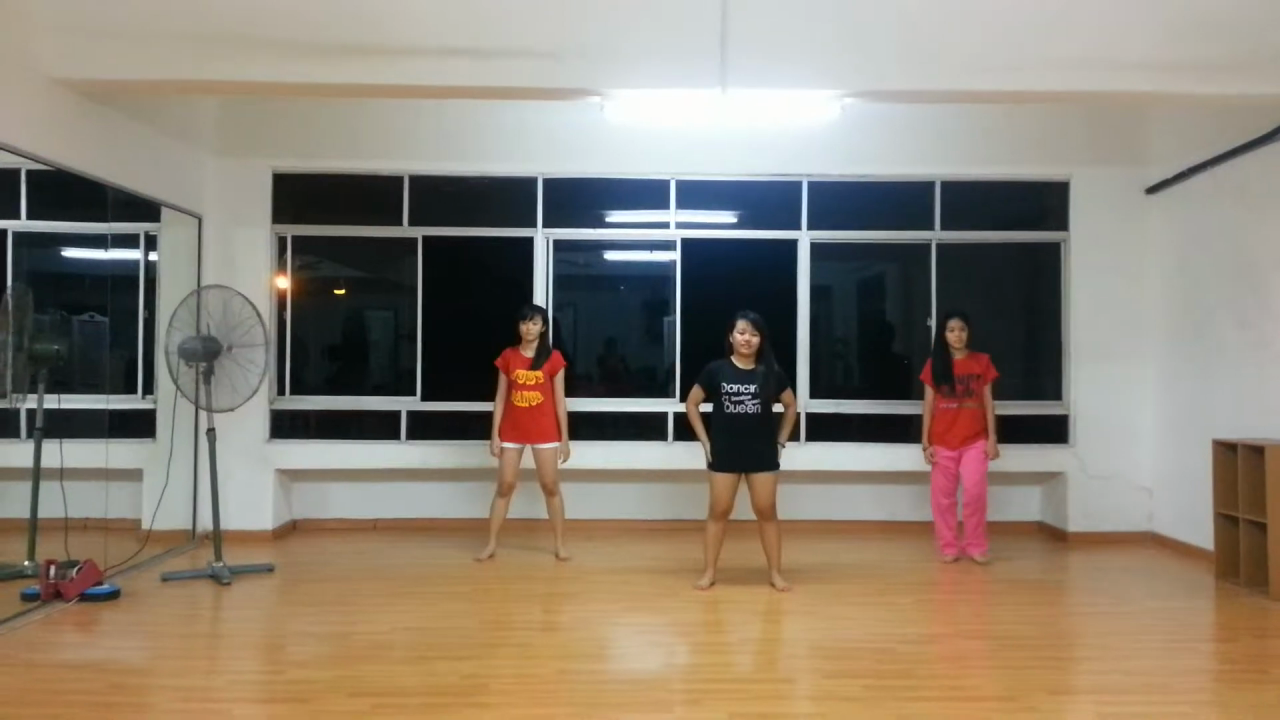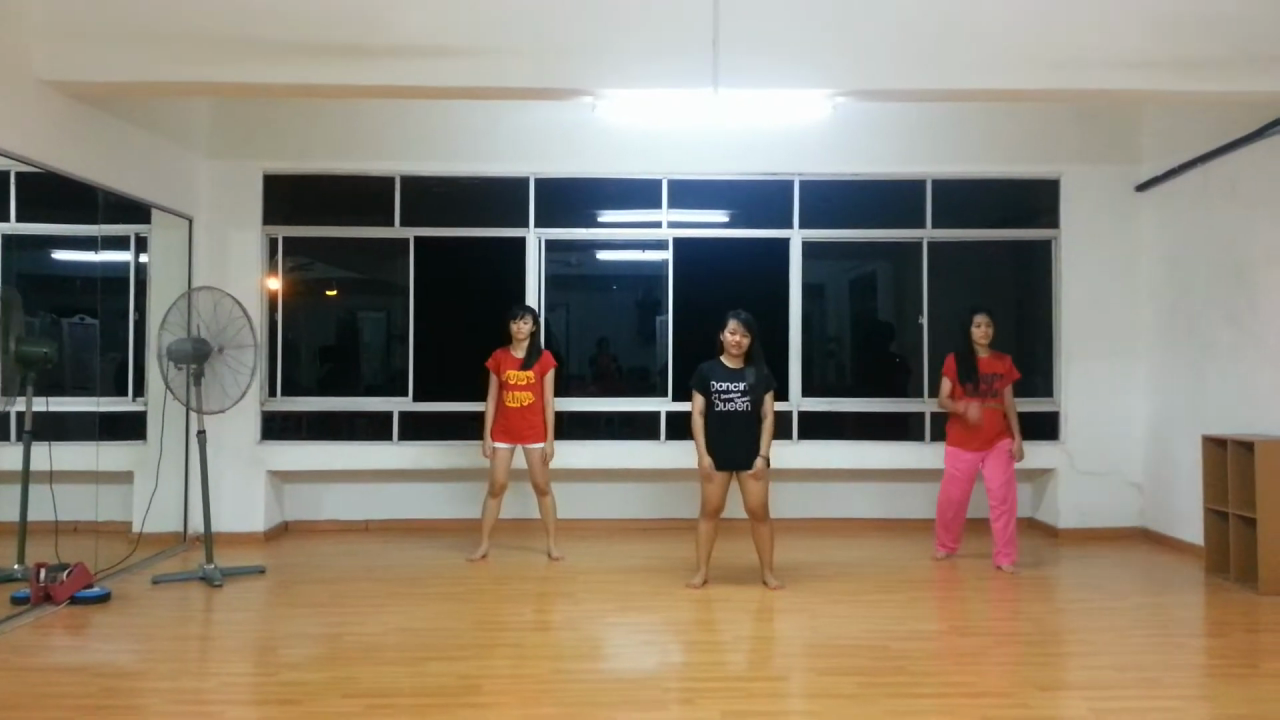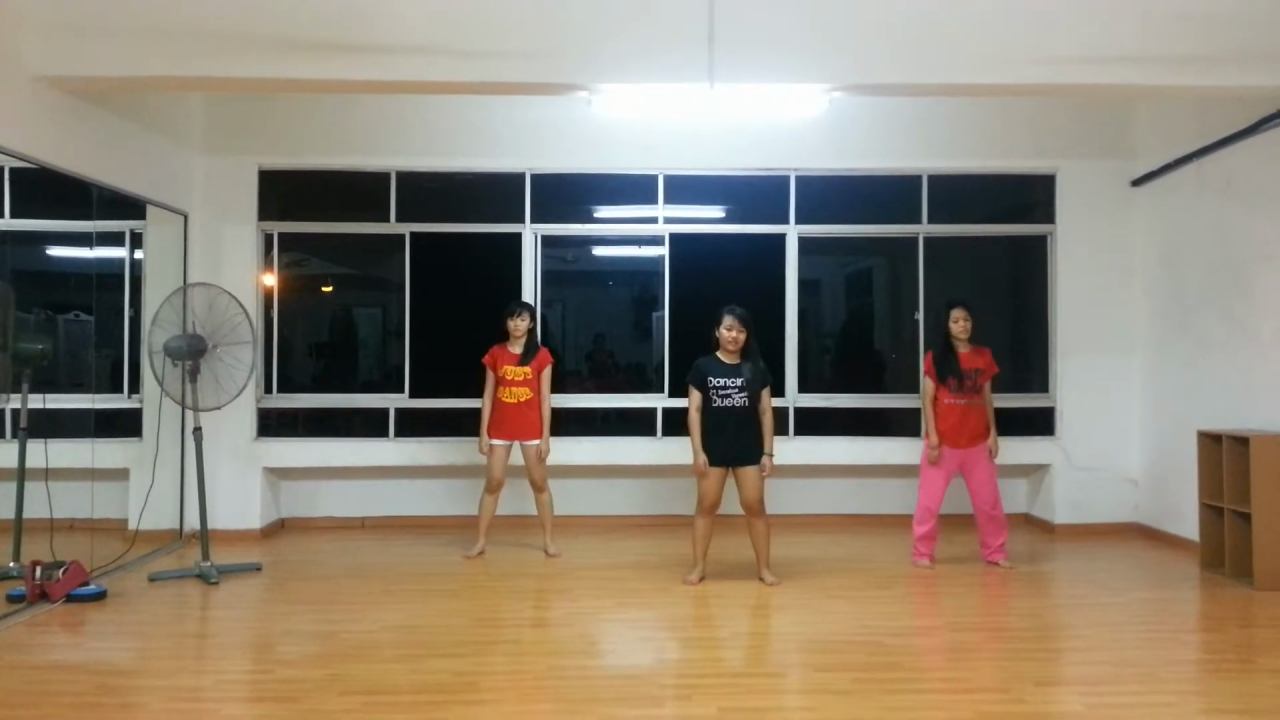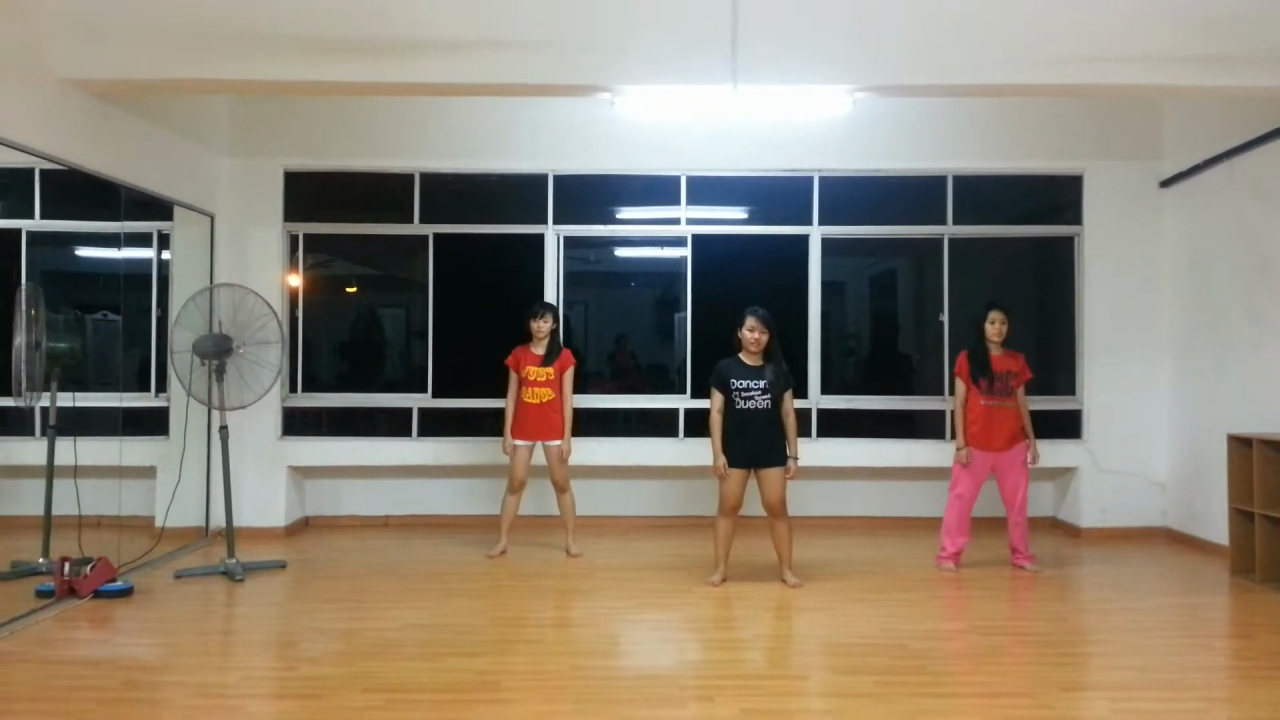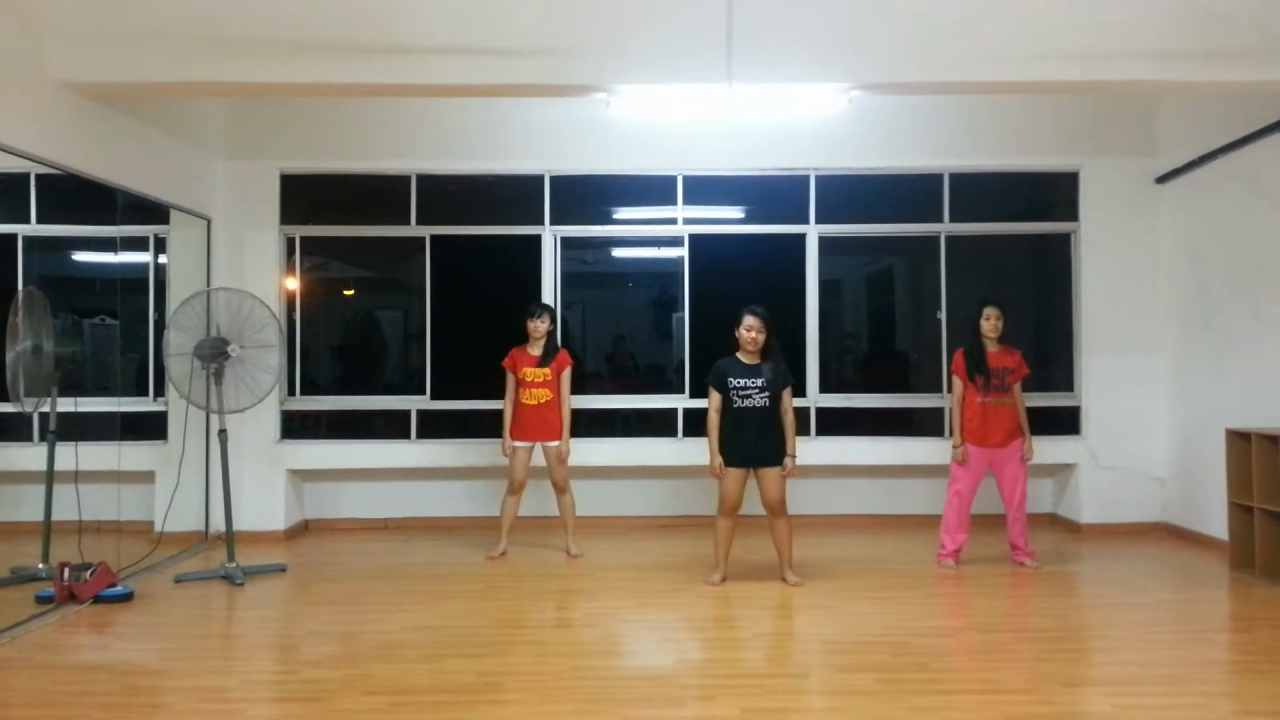
dt=1s
person 1, frame 1
left shoulder: (771, 372)
right shoulder: (716, 370)
left elbow: (791, 406)
right elbow: (691, 403)
left wrist: (780, 442)
right wrist: (705, 441)
left hip: (762, 454)
right hip: (724, 453)
left knee: (766, 512)
right knee: (719, 511)
left ankle: (775, 573)
right ankle: (709, 572)
person 1, frame 2
left shoulder: (760, 373)
right shoulder: (706, 371)
left elbow: (767, 416)
right elbow: (698, 414)
left wrist: (763, 455)
right wrist: (702, 453)
left hip: (751, 453)
right hip: (716, 453)
left knee: (759, 511)
right knee: (710, 511)
left ankle: (767, 571)
right ankle: (702, 571)
person 1, frame 3
left shoulder: (756, 368)
right shoulder: (703, 367)
left elbow: (765, 411)
right elbow: (694, 410)
left wrist: (768, 452)
right wrist: (698, 450)
left hip: (749, 450)
right hip: (713, 449)
left knee: (755, 507)
right knee: (706, 506)
left ankle: (764, 568)
right ankle: (698, 567)
person 1, frame 4
left shoulder: (778, 370)
right shoulder: (725, 369)
left elbow: (788, 413)
right elbow: (717, 412)
left wrist: (793, 455)
right wrist: (718, 452)
left hip: (771, 451)
right hip: (735, 451)
left knee: (777, 508)
right knee: (728, 507)
left ankle: (786, 570)
right ankle: (720, 568)
person 1, frame 5
left shoulder: (777, 368)
right shoulder: (723, 368)
left elbow: (786, 411)
right elbow: (714, 411)
left wrist: (790, 453)
right wrist: (714, 452)
left hip: (770, 450)
right hip: (733, 450)
left knee: (776, 507)
right knee: (728, 507)
left ankle: (787, 568)
right ankle: (720, 568)
person 2, frame 1
left shoulder: (982, 362)
right shoulder: (934, 364)
left elbow: (988, 402)
right elbow: (929, 405)
left wrist: (992, 437)
right wrist: (925, 442)
left hip: (975, 441)
right hip: (942, 442)
left knee: (974, 493)
right knee: (943, 496)
left ankle: (975, 546)
right ankle: (949, 547)
person 2, frame 2
left shoulder: (1004, 362)
right shoulder: (955, 361)
left elbow: (1009, 402)
right elbow: (942, 400)
left wrist: (1017, 438)
right wrist: (964, 408)
left hip: (998, 442)
right hip: (961, 442)
left knee: (1003, 499)
right knee: (953, 497)
left ankle: (1004, 556)
right ankle: (945, 545)
person 2, frame 3
left shoulder: (984, 356)
right shoulder: (935, 357)
left elbow: (987, 398)
right elbow: (928, 401)
left wrist: (993, 434)
right wrist: (932, 440)
left hip: (977, 442)
right hip: (944, 442)
left knee: (988, 500)
right knee: (930, 499)
left ankle: (995, 551)
right ankle: (922, 552)
person 2, frame 4
left shoulder: (1017, 361)
right shoulder: (967, 359)
left elbow: (1022, 404)
right elbow: (960, 403)
left wrist: (1032, 441)
right wrist: (960, 443)
left hip: (1012, 446)
right hip: (976, 445)
left knee: (1017, 502)
right knee: (961, 500)
left ankle: (1021, 555)
right ankle: (948, 555)
person 2, frame 5
left shoulder: (1013, 357)
right shoulder: (964, 356)
left elbow: (1018, 400)
right elbow: (957, 401)
left wrist: (1027, 438)
right wrist: (957, 441)
left hip: (1009, 442)
right hip: (973, 442)
left knee: (1016, 498)
right knee: (959, 497)
left ankle: (1021, 551)
right ankle: (949, 552)
person 3, frame 1
left shoulder: (553, 358)
right shoulder: (508, 356)
left elbow: (559, 400)
right elbow: (500, 397)
left wrist: (564, 438)
right wrist: (495, 434)
left hip: (544, 432)
right hip: (512, 432)
left knee: (551, 487)
right knee: (505, 486)
left ankle: (559, 543)
right ankle: (491, 543)
person 3, frame 2
left shoulder: (544, 359)
right shoulder: (498, 357)
left elbow: (548, 401)
right elbow: (492, 399)
left wrist: (550, 438)
right wrist: (486, 435)
left hip: (534, 433)
right hip: (503, 432)
left knee: (542, 487)
right knee: (496, 487)
left ankle: (552, 544)
right ankle: (484, 544)
person 3, frame 3
left shoulder: (541, 355)
right shoulder: (495, 354)
left elbow: (545, 398)
right elbow: (488, 395)
left wrist: (546, 436)
right wrist: (483, 432)
left hip: (531, 429)
right hip: (500, 429)
left knee: (539, 484)
right knee: (493, 483)
left ankle: (548, 540)
right ankle: (481, 541)
person 3, frame 4
left shoulder: (564, 356)
right shoulder: (518, 354)
left elbow: (567, 399)
right elbow: (511, 396)
left wrist: (567, 437)
right wrist: (507, 433)
left hip: (553, 430)
right hip: (523, 429)
left knee: (562, 484)
right knee: (515, 483)
left ankle: (570, 541)
right ankle: (503, 540)
person 3, frame 5
left shoulder: (560, 357)
right shoulder: (515, 356)
left elbow: (565, 400)
right elbow: (509, 398)
left wrist: (565, 438)
right wrist: (506, 435)
left hip: (552, 431)
right hip: (522, 431)
left knee: (561, 485)
right knee: (515, 485)
left ankle: (570, 541)
right ankle: (502, 542)
